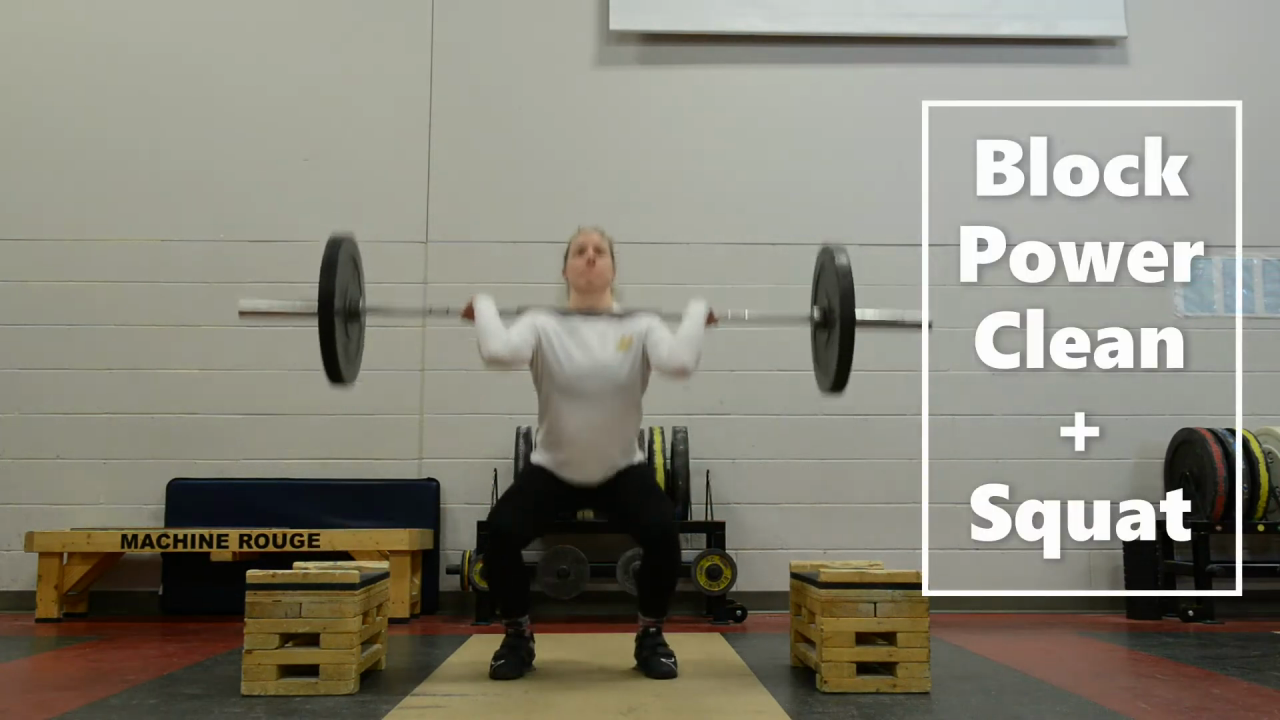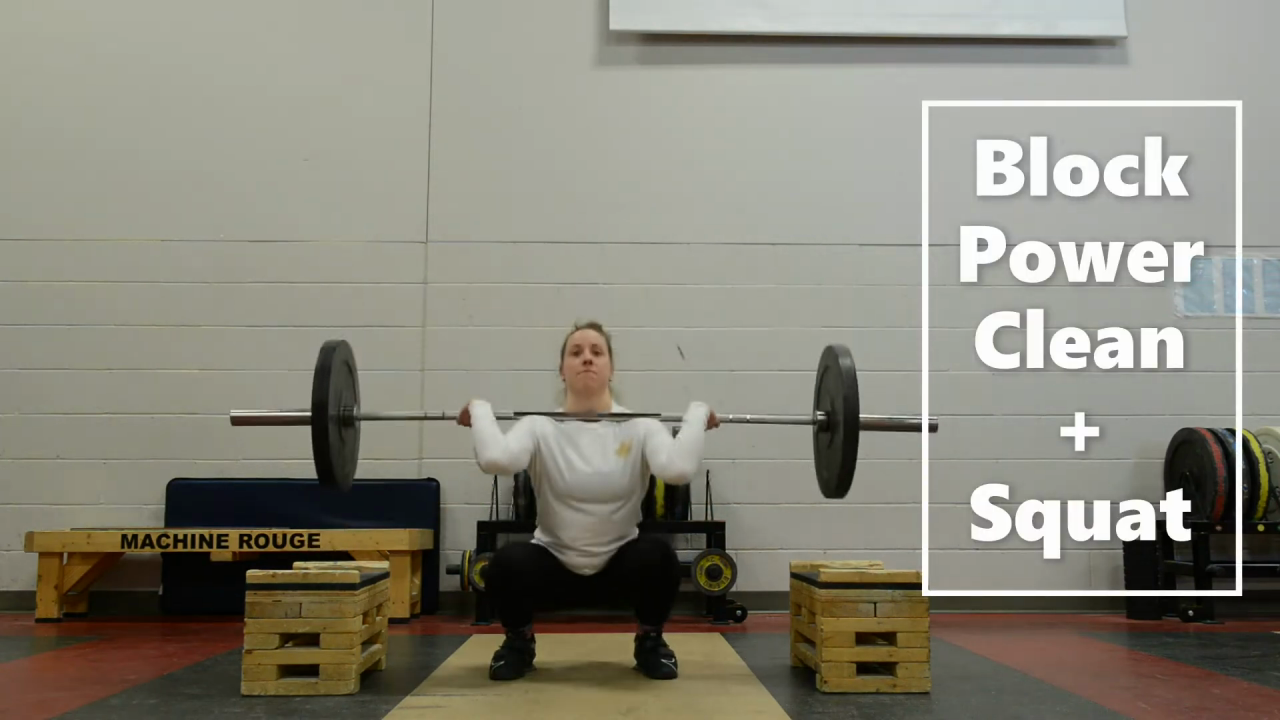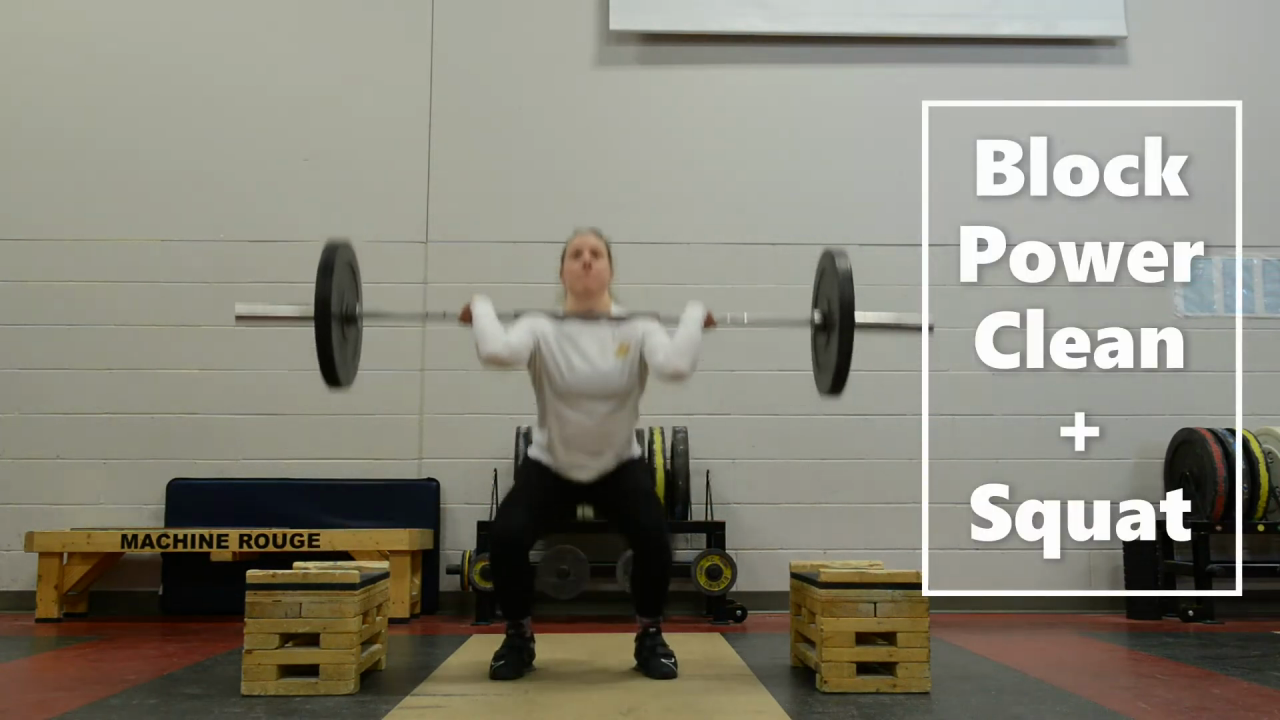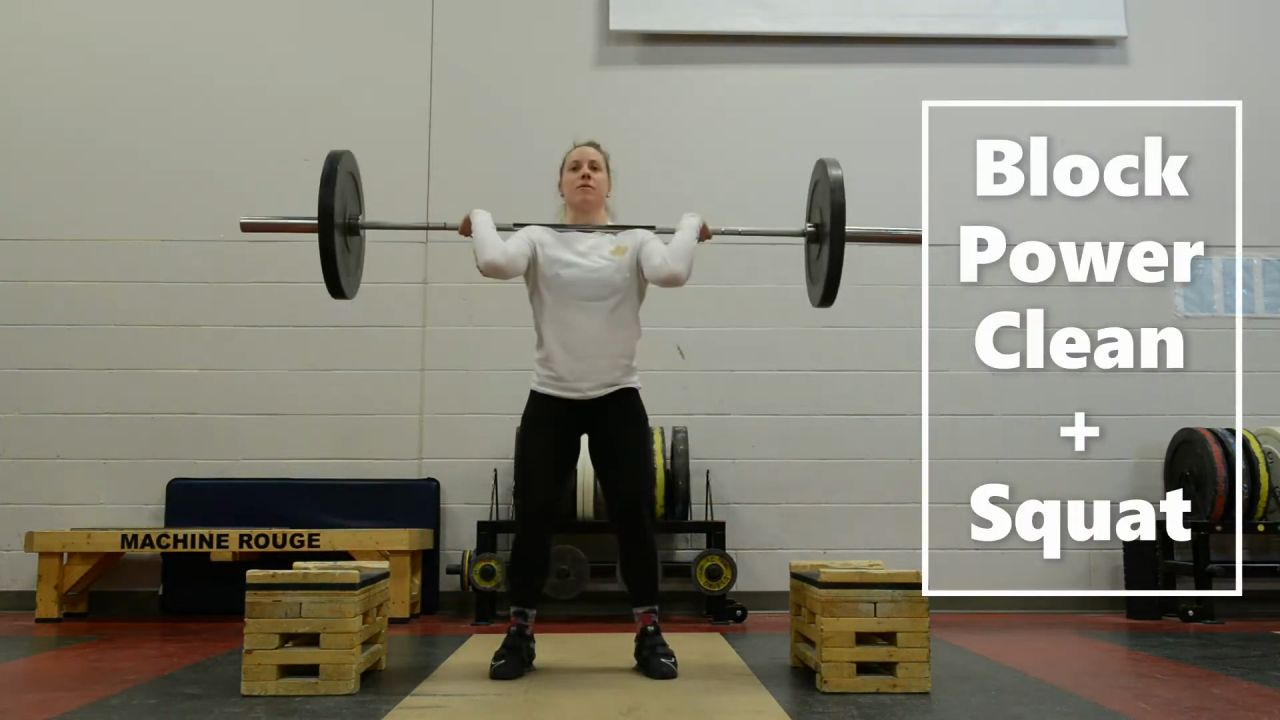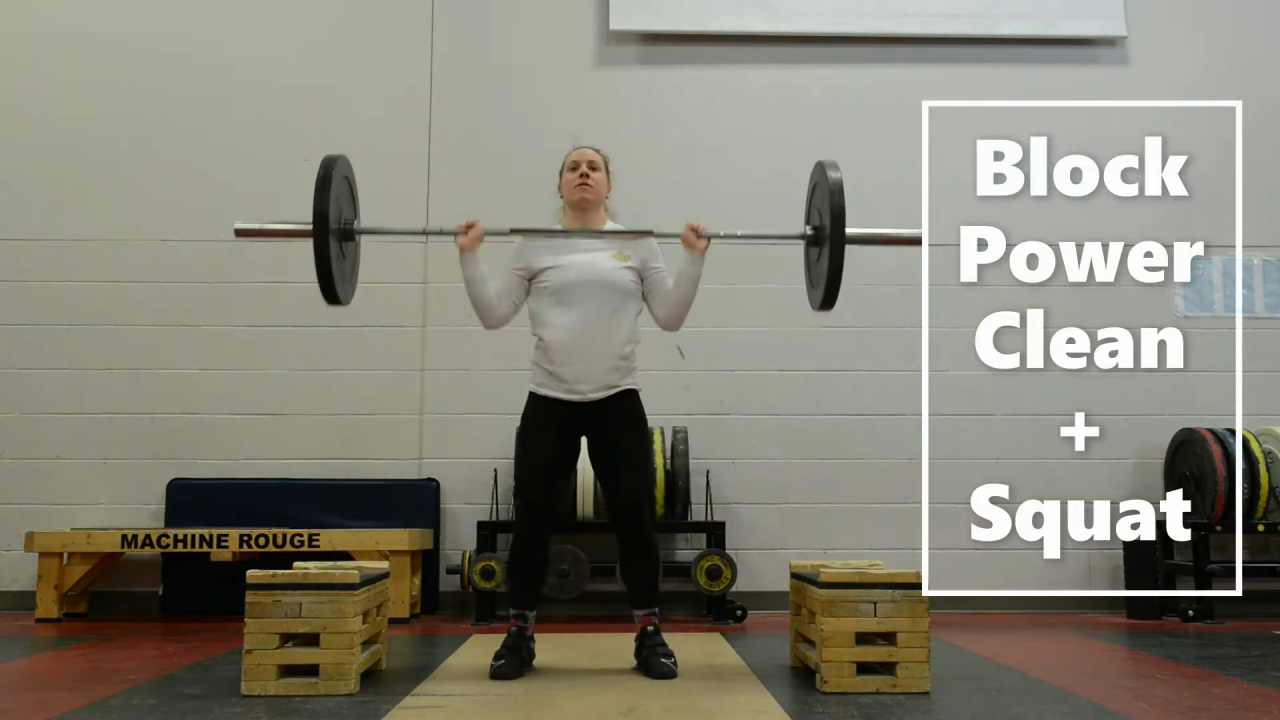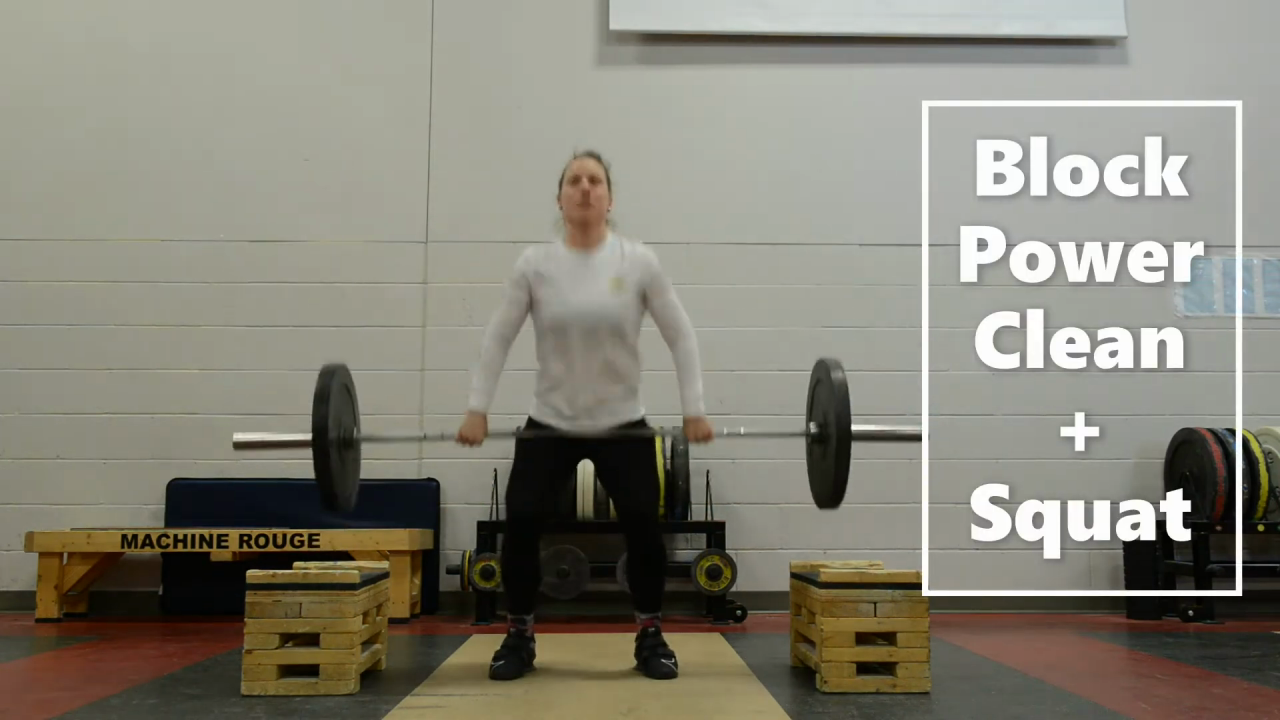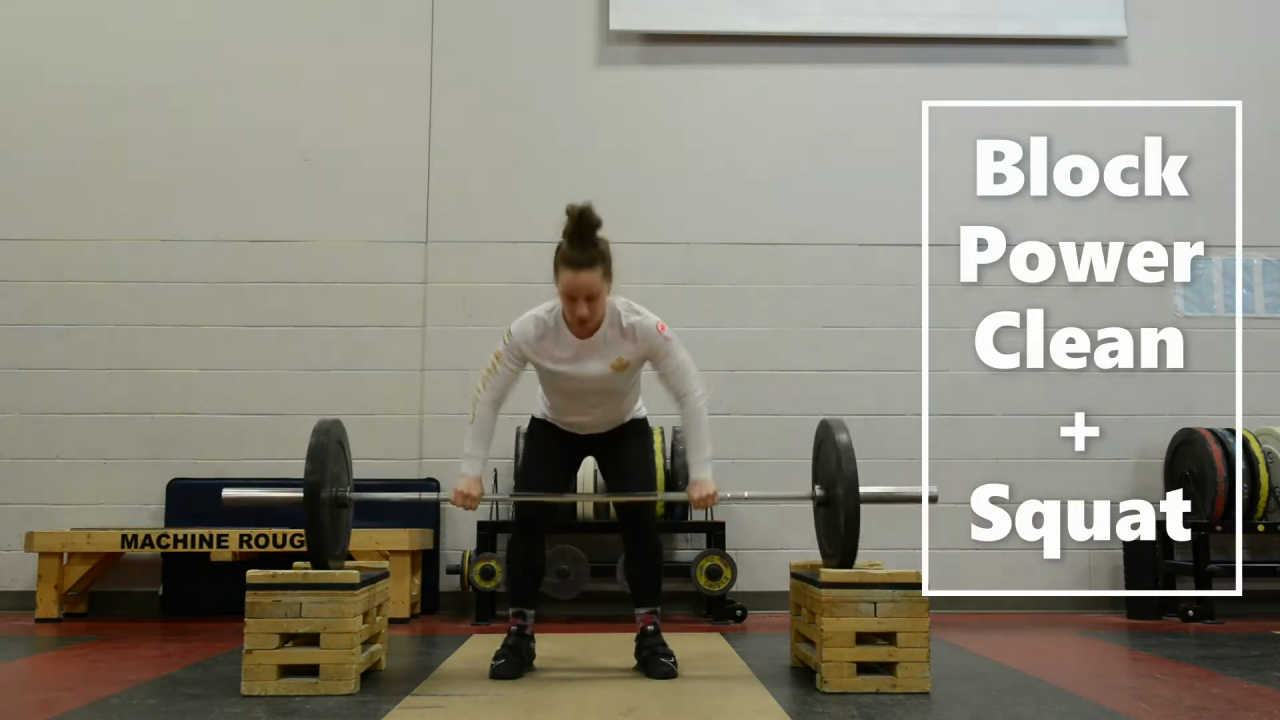
dt=0.4s
person 1, frame 1
left shoulder: (641, 327)
right shoulder: (541, 325)
left elbow: (679, 362)
right elbow: (499, 353)
left wrist: (695, 313)
right wrist: (483, 306)
left hip: (621, 471)
right hip: (552, 471)
left knee: (663, 531)
right knee: (502, 531)
left ankle: (650, 635)
right ankle: (517, 637)
person 1, frame 2
left shoulder: (639, 428)
right shoulder: (540, 429)
left elbow: (679, 470)
right elbow: (496, 460)
left wrist: (696, 415)
right wrist: (481, 411)
left hip: (618, 560)
right hip: (554, 562)
left knee: (659, 559)
right knee: (506, 563)
left ankle: (650, 639)
right ankle: (519, 640)
person 1, frame 3
left shoulder: (638, 329)
right shoulder: (540, 328)
left elbow: (674, 366)
right elbow: (497, 354)
left wrist: (693, 316)
right wrist: (482, 310)
left hip: (619, 467)
right hip: (550, 468)
left knee: (652, 539)
right knee: (507, 537)
left ankle: (649, 636)
right ankle: (518, 637)
person 1, frame 4
left shoulder: (634, 240)
right shoulder: (538, 239)
left elbow: (672, 272)
right elbow: (495, 263)
left wrist: (689, 226)
right wrist: (481, 220)
left hip: (617, 400)
right hip: (550, 400)
left knee: (634, 517)
right knee: (533, 518)
left ankle: (649, 635)
right ankle: (519, 635)
person 1, frame 5
left shoulder: (636, 246)
right shoulder: (534, 244)
left elbow: (670, 317)
right elbow: (493, 315)
left wrist: (692, 259)
right wrist: (470, 256)
left hip: (617, 400)
right hip: (549, 401)
left knee: (634, 519)
right knee: (532, 520)
left ankle: (649, 635)
right ankle: (520, 635)
person 1, frame 6
left shoulder: (639, 262)
right shoulder: (535, 264)
left elbow: (682, 339)
right elbow: (497, 340)
left wrist: (693, 409)
right wrist: (477, 408)
left hip: (622, 425)
right hip: (550, 425)
left knee: (643, 526)
right knee: (522, 524)
left ankle: (650, 637)
right ankle: (518, 638)
person 1, frame 7
left shoulder: (643, 326)
right shoulder: (530, 329)
left elbow: (691, 395)
right elbow: (488, 398)
left wrist: (701, 472)
right wrist: (470, 471)
left hip: (624, 429)
right hip: (554, 429)
left knee: (639, 517)
right knee: (529, 517)
left ankle: (650, 635)
right ankle: (518, 636)
